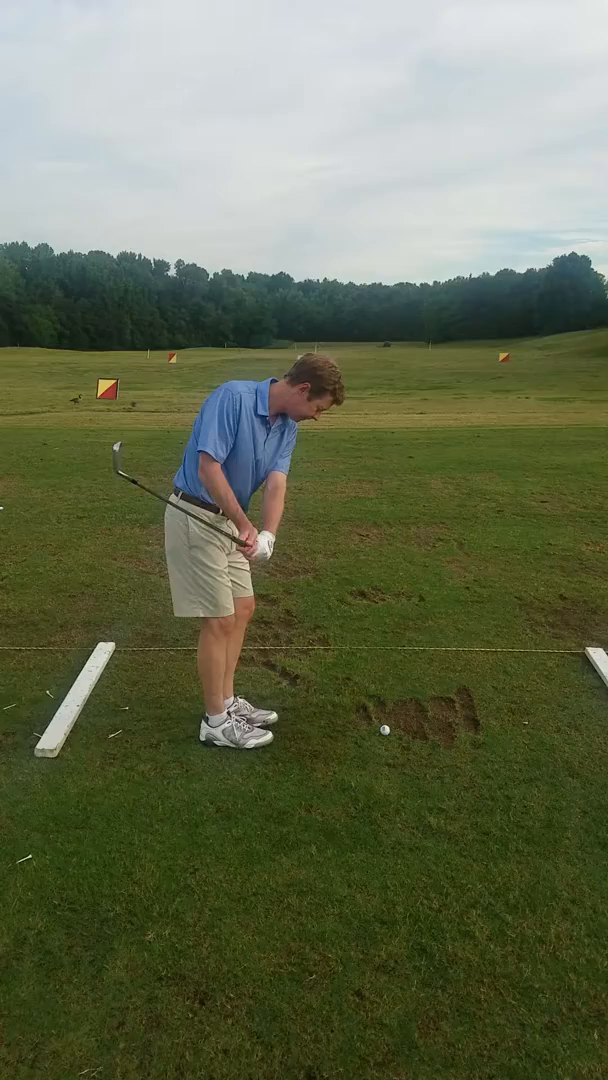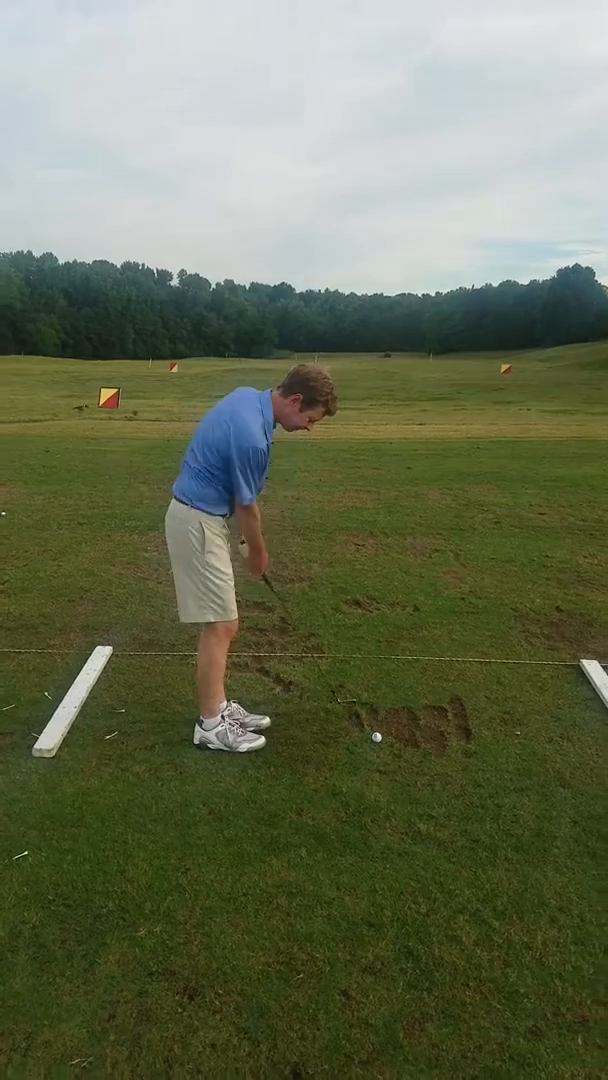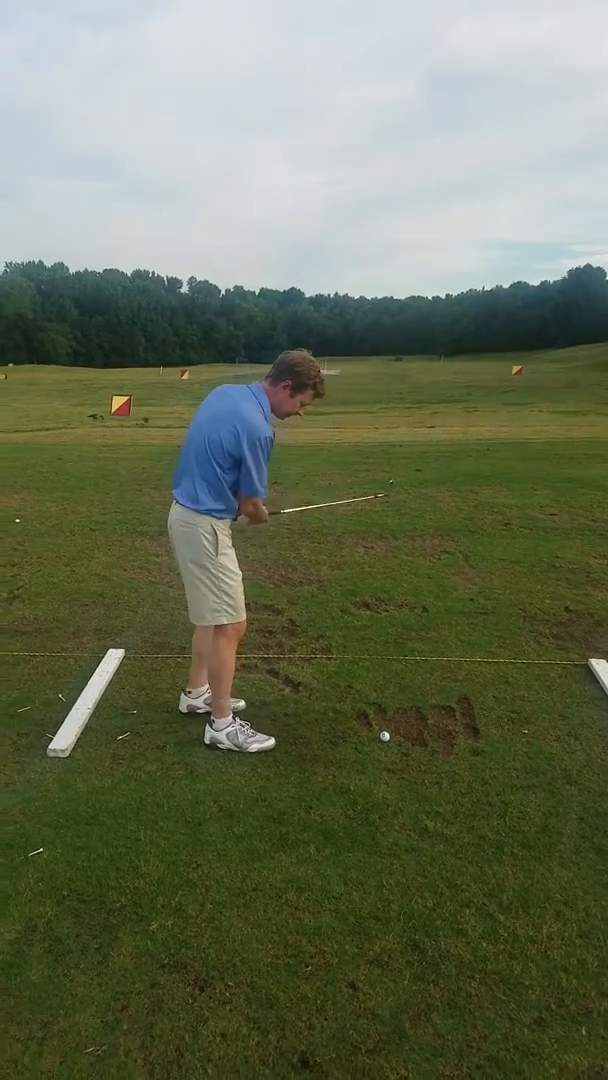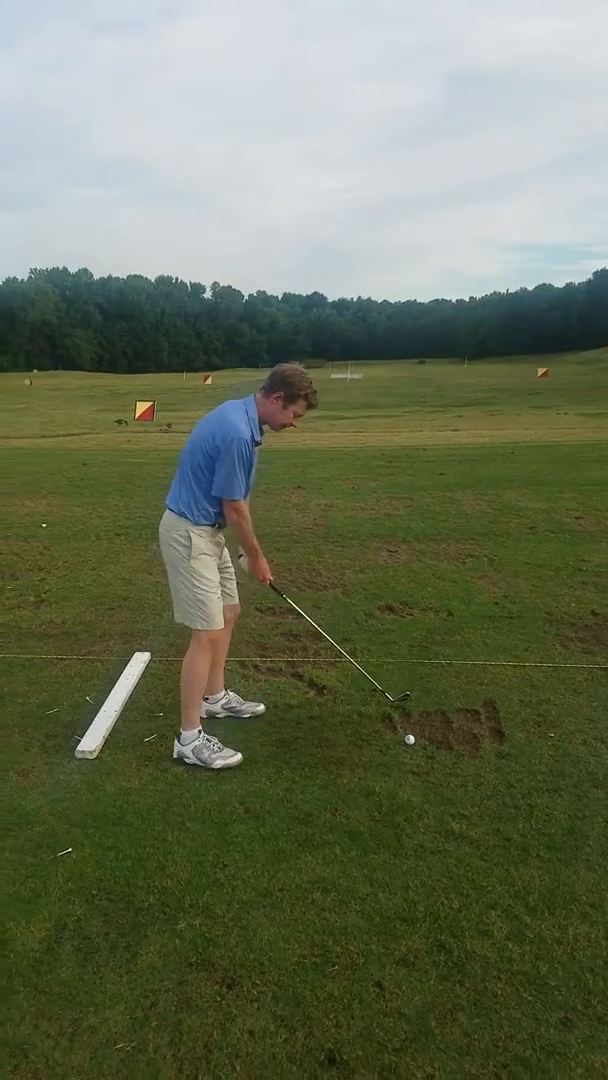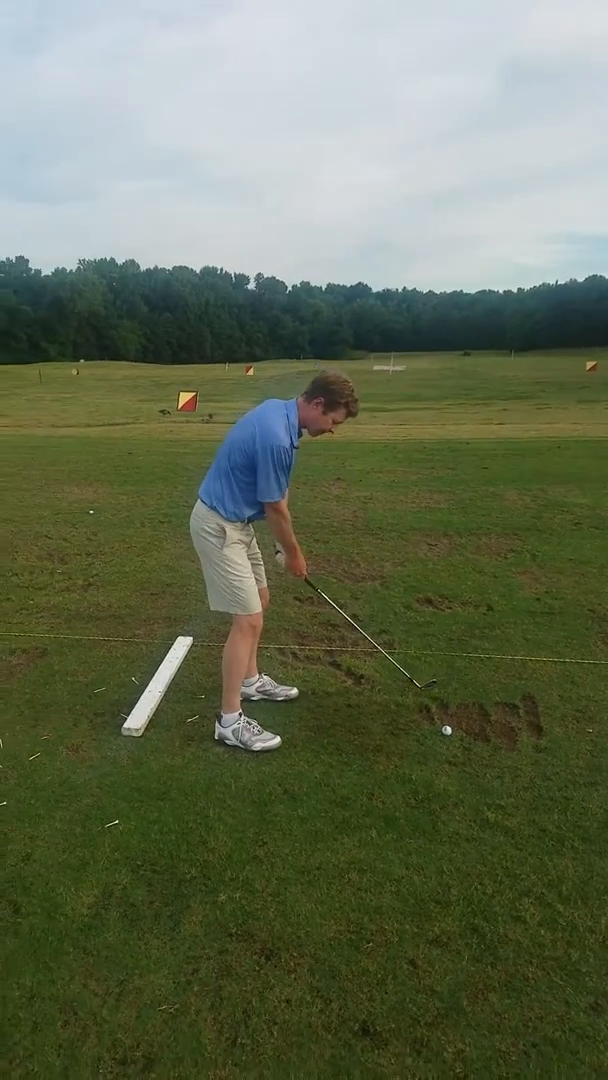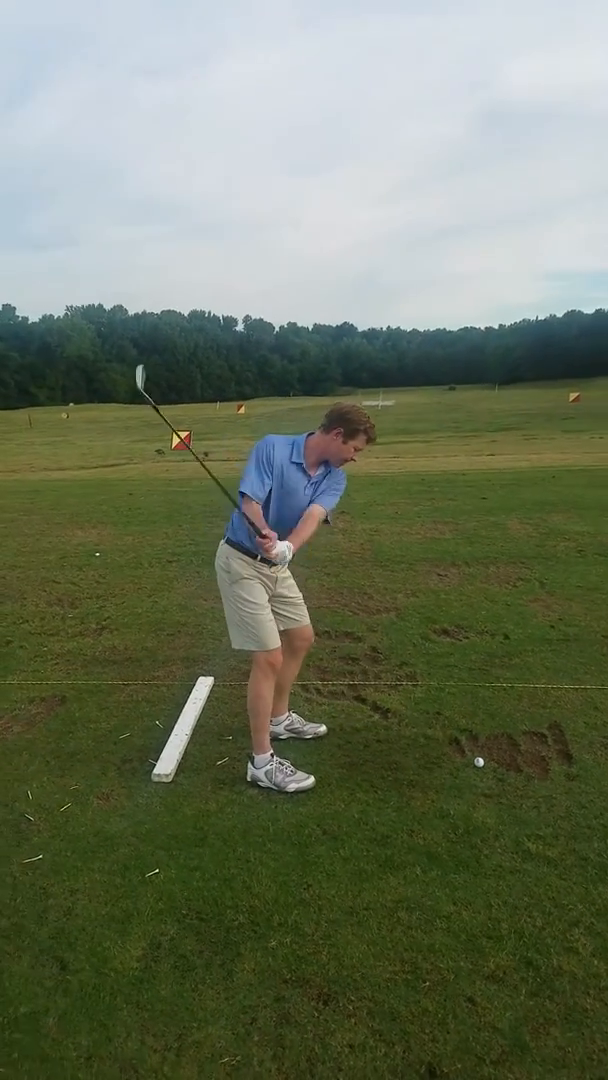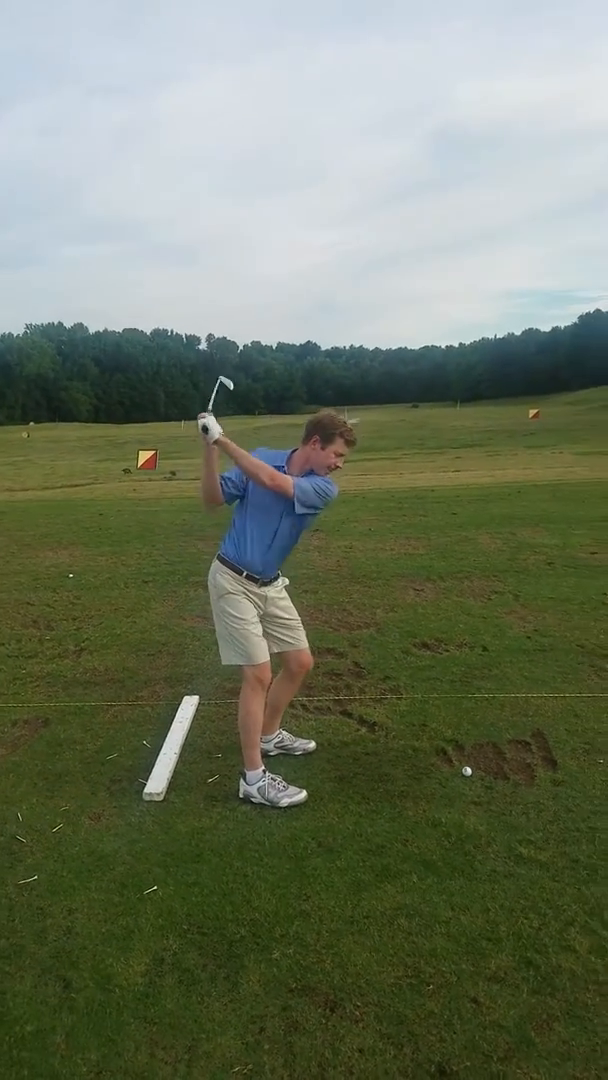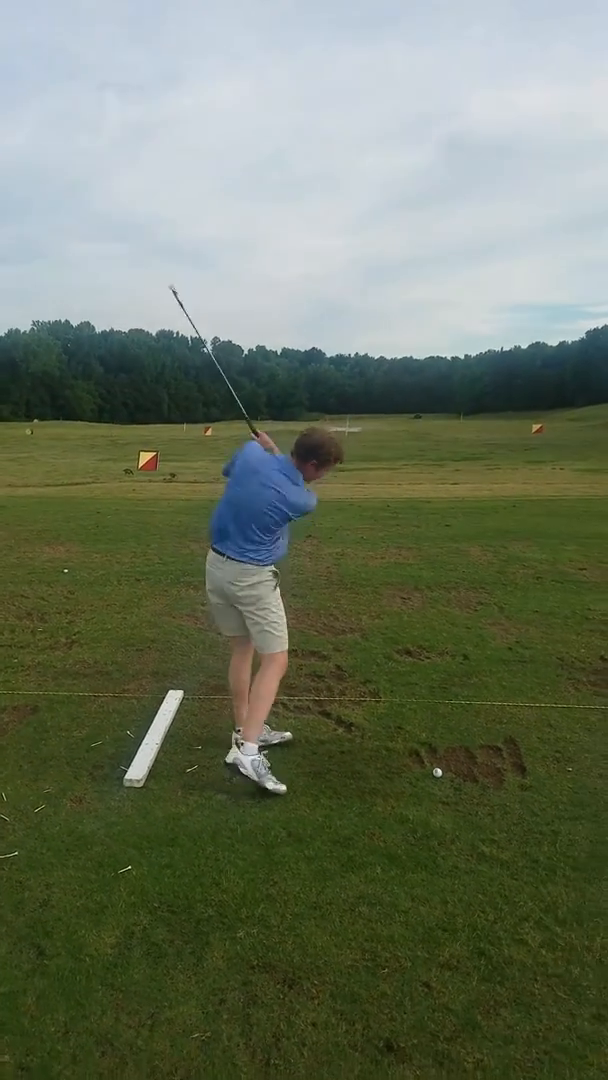
dt=0.5s
person 1, frame 1
left shoulder: (287, 427)
right shoulder: (233, 397)
left elbow: (276, 484)
right elbow: (208, 468)
left wrist: (268, 535)
right wrist: (244, 524)
left hip: (227, 519)
right hip: (196, 517)
left knee: (242, 610)
right knee: (219, 620)
left ankle: (227, 701)
right ankle: (216, 721)
person 1, frame 2
left shoulder: (250, 397)
right shoulder: (251, 436)
right elbow: (246, 506)
left wrist: (256, 544)
right wrist: (257, 553)
left hip: (209, 517)
right hip: (198, 523)
left knee: (221, 619)
right knee: (221, 623)
left ankle: (218, 705)
right ankle: (210, 724)
person 1, frame 3
left shoulder: (226, 392)
right shoulder: (256, 429)
right elbow: (250, 501)
right wrist: (260, 518)
left hip: (190, 514)
right hip: (205, 526)
left knee: (212, 614)
right knee: (230, 624)
left ankle: (197, 691)
right ankle: (222, 724)
person 1, frame 4
left shoulder: (238, 413)
right shoulder: (238, 433)
right elbow: (234, 507)
right wrist: (256, 557)
left hip: (205, 529)
right hip: (190, 534)
left knee: (229, 612)
right knee: (210, 634)
left ankle: (214, 696)
right ankle: (190, 736)
person 1, frame 5
left shoulder: (279, 410)
right shoulder: (275, 438)
left elbow: (278, 492)
right elbow: (275, 507)
left wrist: (286, 545)
right wrist: (294, 553)
left hip: (236, 521)
right hip: (219, 526)
left knee: (258, 599)
right knee: (248, 618)
left ankle: (250, 680)
right ankle: (230, 720)
person 1, frame 6
left shoulder: (335, 477)
right shoulder: (272, 448)
left elbow: (313, 516)
right elbow: (249, 503)
left wrist: (288, 547)
right wrist: (265, 533)
left hip: (275, 564)
right hip: (242, 561)
left knee: (300, 638)
right knee: (268, 656)
left ankle: (279, 718)
right ankle: (262, 761)
person 1, frame 7
left shoulder: (324, 488)
right shoulder: (261, 459)
left elbow: (270, 482)
right elbow: (212, 499)
left wrist: (222, 441)
right wrist: (210, 446)
left hip: (271, 584)
right hip: (232, 580)
left knee: (300, 662)
right knee: (258, 674)
left ankle: (269, 734)
right ankle: (253, 777)
person 1, frame 8
left shoulder: (249, 454)
right shoulder: (302, 501)
left elbow: (229, 473)
left hip: (217, 565)
right hip: (253, 576)
left knee: (242, 646)
right knee: (275, 660)
left ankle: (245, 728)
right ankle: (247, 750)
